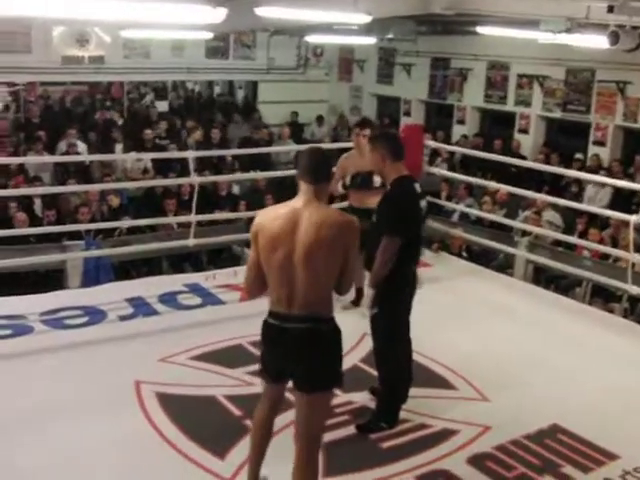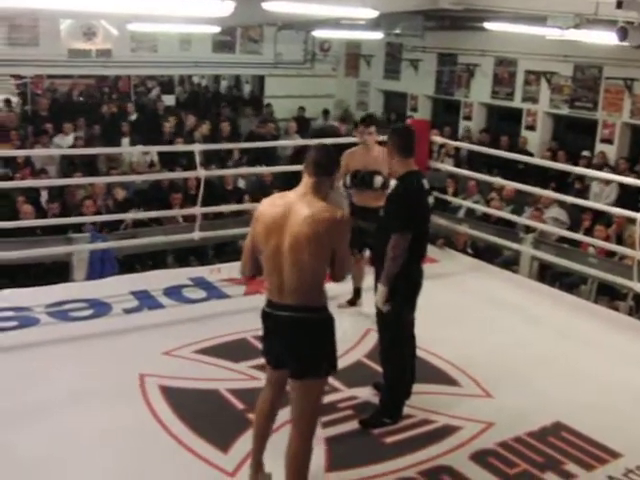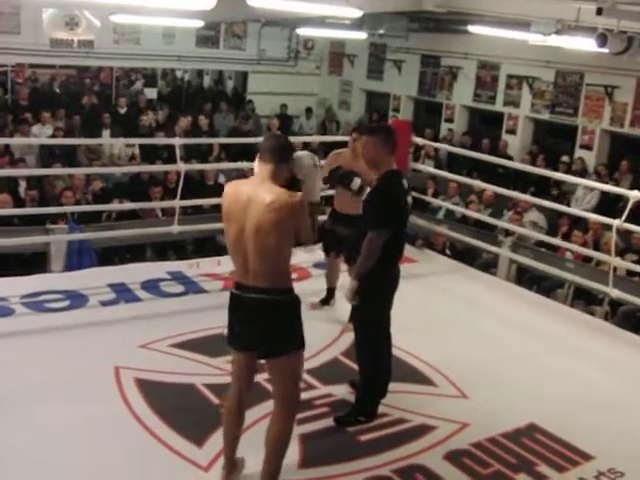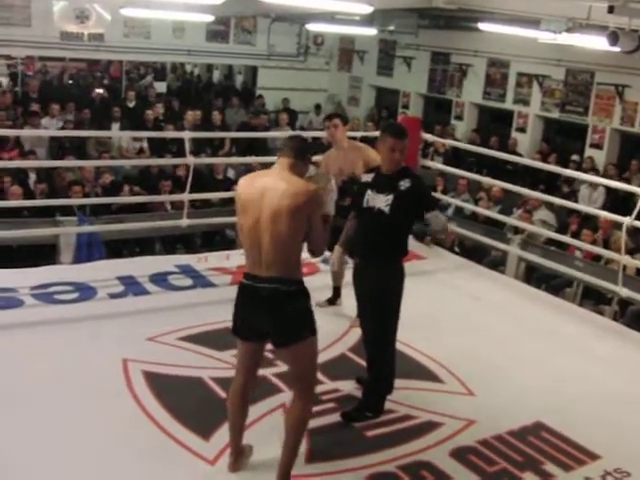
dt=1s
person 1, frame 1
left shoulder: (263, 220)
right shoulder: (345, 225)
left elbow: (252, 289)
right elbow: (343, 287)
left hip: (275, 329)
right hip: (317, 334)
left knee: (269, 401)
right knee: (308, 441)
person 1, frame 2
left shoulder: (265, 207)
right shoulder: (333, 218)
left elbow: (248, 271)
right elbow: (339, 274)
left hip: (272, 315)
right hip: (309, 323)
left knee: (272, 390)
right knee: (303, 424)
person 1, frame 3
left shoulder: (231, 190)
right shoulder: (291, 202)
right elbow: (308, 239)
right wrist: (311, 195)
left hip: (240, 299)
right hip: (277, 305)
left knee: (239, 388)
right knee: (286, 403)
person 1, frame 4
left shoulder: (245, 184)
right shoulder: (308, 191)
right elbow: (317, 249)
left hip: (249, 289)
right hip: (286, 295)
left knee: (243, 377)
right knee: (304, 387)
person 2, frame 1
left shoulder: (395, 196)
right shoulder: (411, 186)
left elbow: (388, 247)
left wrist: (372, 286)
left hip: (391, 281)
right hip: (404, 276)
left knee: (386, 343)
right knee: (399, 336)
left ankle: (387, 412)
right ankle: (398, 389)
person 2, frame 2
left shoulder: (403, 191)
right shoulder: (419, 182)
left elbow: (398, 244)
left wrist: (383, 284)
left hip: (398, 277)
right hip: (410, 273)
left knee: (392, 339)
right knee: (403, 333)
left ankle: (391, 408)
right ankle: (401, 385)
person 2, frame 3
left shoulder: (383, 189)
right shoulder: (398, 182)
left elbow: (375, 240)
left wrist: (355, 278)
left hip: (374, 274)
right hip: (387, 270)
left knee: (368, 337)
right knee: (379, 331)
left ankle: (366, 406)
right ankle: (377, 384)
person 2, frame 4
left shoulder: (412, 185)
right shoulder: (368, 177)
left elbow: (437, 224)
left wrist: (439, 224)
right wrist: (341, 246)
left hip: (388, 268)
right hip: (362, 263)
left knee: (381, 333)
right knee: (369, 328)
left ankle: (374, 399)
right ankle: (379, 379)
person 3, frame 1
right shoulder: (345, 160)
right elbow: (335, 188)
left wrist: (380, 182)
right wrist: (347, 184)
right hip: (355, 212)
right ankle: (359, 295)
person 3, frame 2
left shoulder: (386, 156)
right shoulder: (349, 155)
left wrist: (383, 183)
right wrist: (350, 183)
left hip: (379, 213)
right hip: (356, 211)
right knee: (356, 256)
right ankle: (356, 295)
person 3, frame 3
right shoulder: (336, 156)
right elbow: (322, 180)
left wrist: (357, 184)
right wrist: (332, 177)
left hip: (358, 221)
right hip: (336, 214)
right knee: (331, 257)
right ankle: (329, 296)
person 3, frame 4
left shoulder: (362, 151)
right shoulder: (327, 158)
left wrist: (360, 186)
right wrist: (333, 191)
right hip: (338, 210)
right knee: (336, 254)
right ankle: (336, 295)
